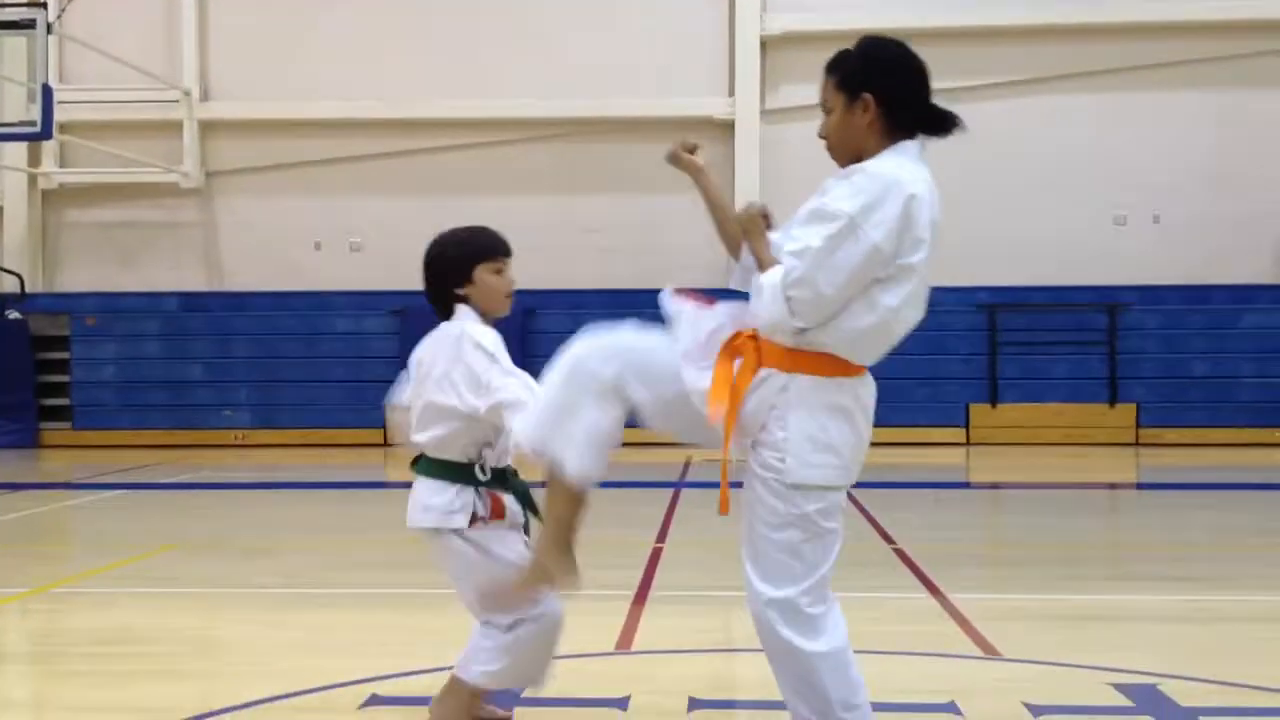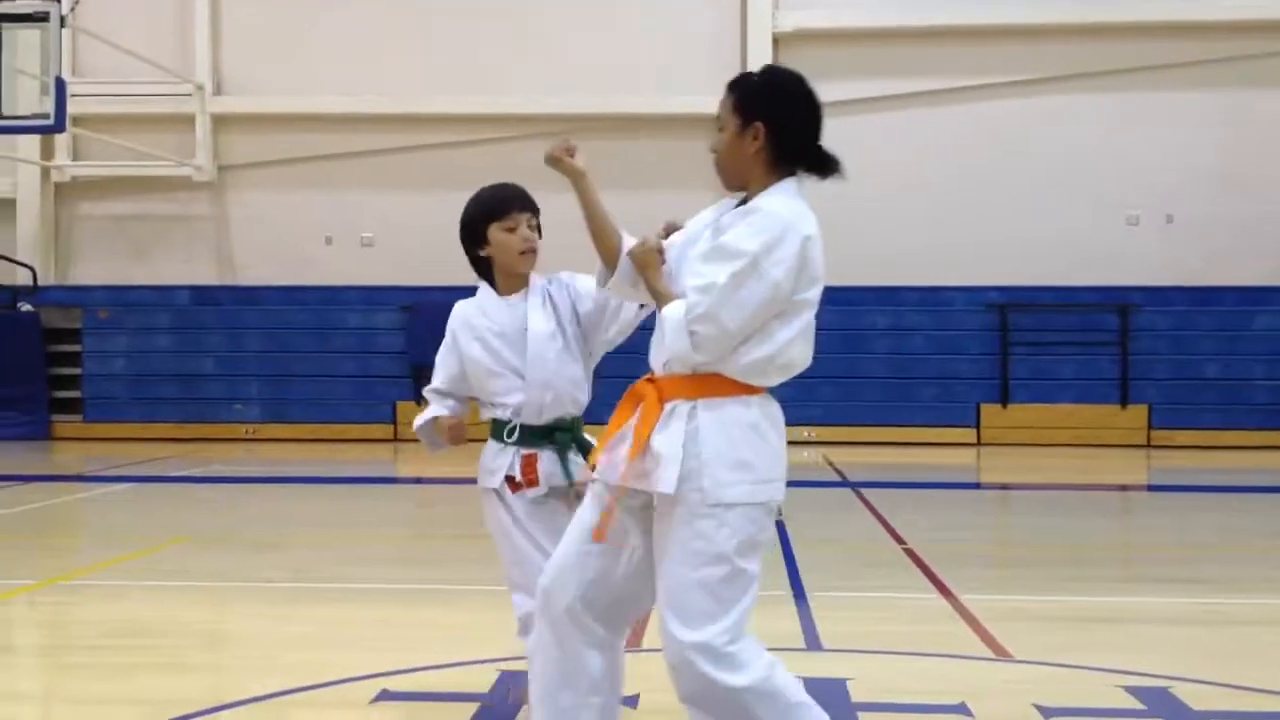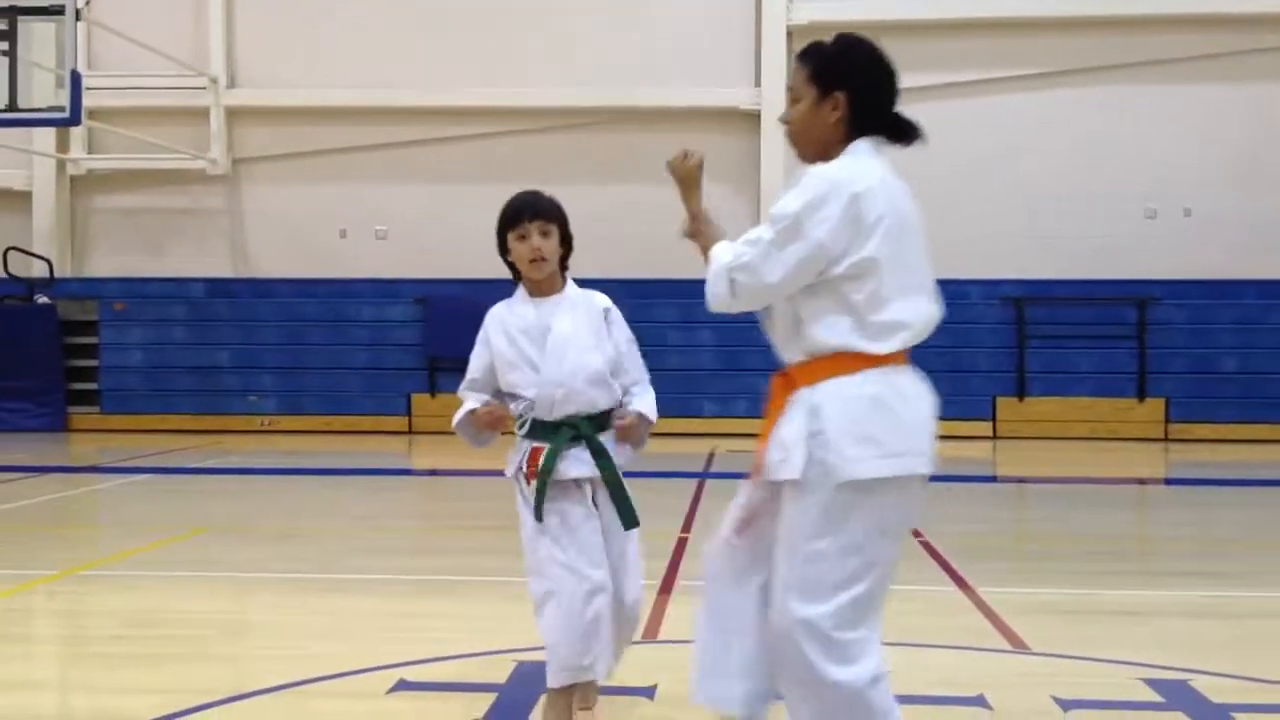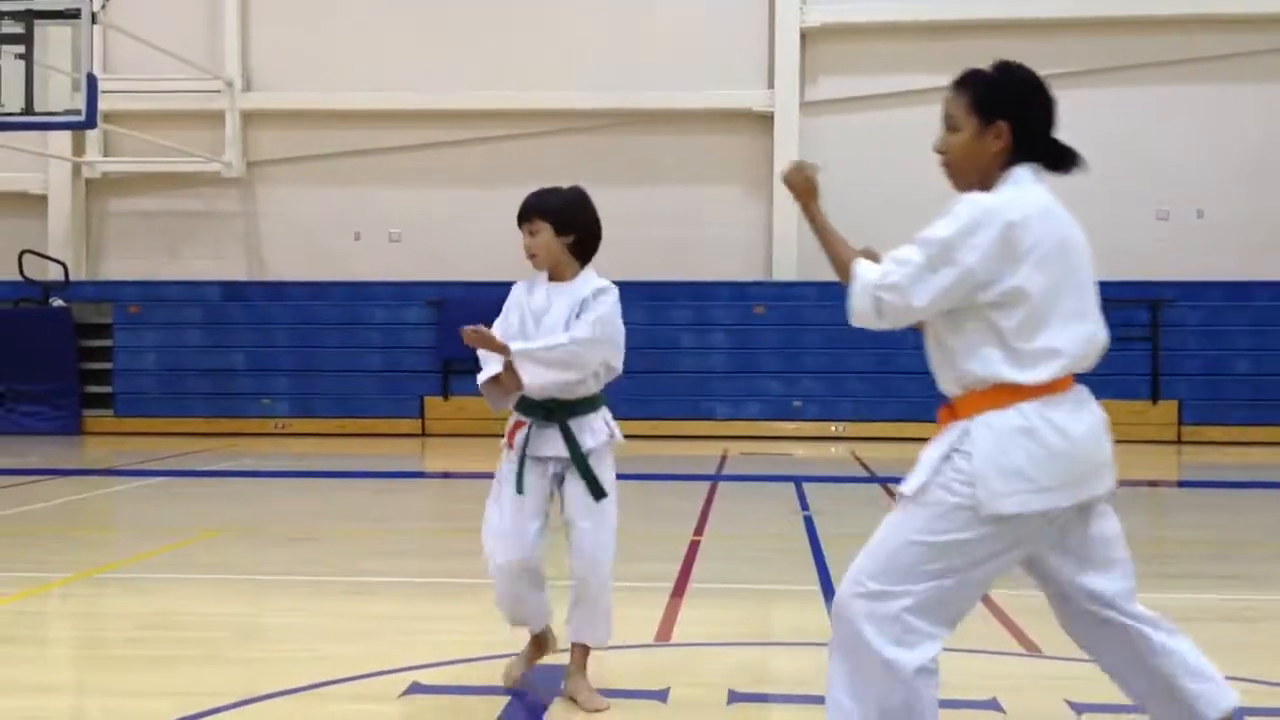
dt=0.4s
person 1, frame 1
left shoulder: (889, 188)
right shoulder: (873, 185)
left elbow: (791, 301)
right elbow: (756, 265)
left wrist: (759, 240)
right wrist: (702, 181)
left hip: (806, 410)
right hip: (761, 378)
left knee: (792, 602)
right knee: (601, 359)
right ankle: (555, 550)
person 1, frame 2
left shoulder: (783, 226)
right shoulder: (729, 219)
left elbow: (699, 336)
right elbow: (622, 271)
left wrist: (656, 277)
right wrist: (581, 183)
left hip: (720, 445)
right hip: (670, 436)
left knee: (703, 643)
right knee: (575, 594)
person 1, frame 3
left shoulder: (836, 186)
right shoulder: (872, 185)
left elbow: (738, 285)
left wrist: (693, 202)
right wrist: (725, 245)
left hip: (847, 420)
right hip: (854, 414)
left knee: (815, 617)
right knee: (743, 568)
person 1, frame 4
left shoulder: (992, 217)
right shoulder: (1043, 213)
left elbow: (879, 300)
left wrist: (813, 211)
right wrist: (887, 267)
left hip: (1005, 447)
right hip: (1063, 434)
left knee: (875, 605)
right knee: (1108, 611)
person 2, frame 1
left shoulder: (442, 341)
right shoulder: (471, 340)
left elbow: (406, 404)
right elbow: (514, 401)
left hip: (472, 497)
right hip: (459, 504)
left knee: (511, 611)
right knee: (535, 611)
person 2, frame 2
left shoulder: (566, 294)
right shoulder: (467, 318)
left elbow: (622, 301)
right elbow: (444, 393)
right wrist: (442, 424)
left hip: (572, 460)
right hip: (515, 471)
person 2, frame 3
left shoulder: (599, 308)
right shoulder: (500, 319)
left elbow: (634, 378)
right elbow: (477, 390)
left wrist: (639, 417)
right wrist: (480, 416)
left hip: (602, 456)
right hip: (541, 464)
left knee: (620, 586)
right knee: (570, 581)
left ankle: (584, 674)
person 2, frame 4
left shoulder: (601, 296)
right shoulder: (522, 293)
left elbow: (572, 356)
right elbow: (501, 360)
left wrist: (504, 349)
right wrist: (501, 378)
left hip: (584, 435)
right hip: (529, 433)
left knee: (592, 553)
right knee: (510, 547)
left ankle: (578, 671)
right ankle: (539, 639)
